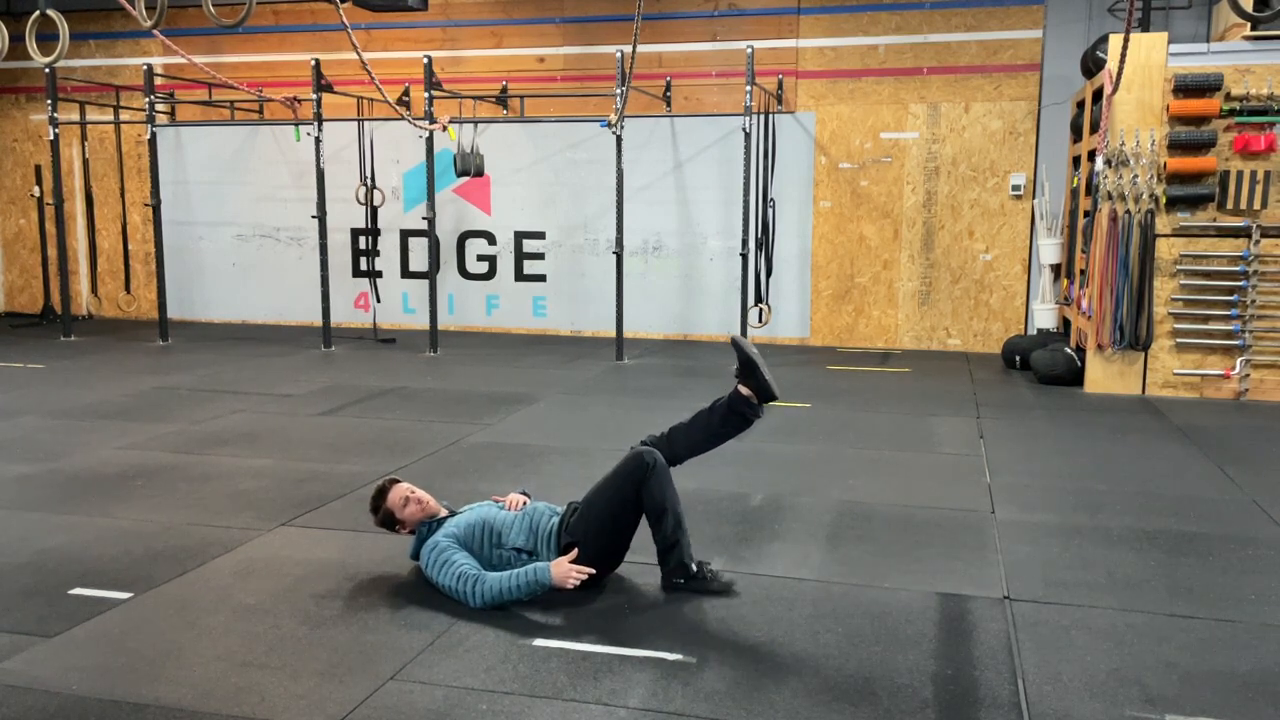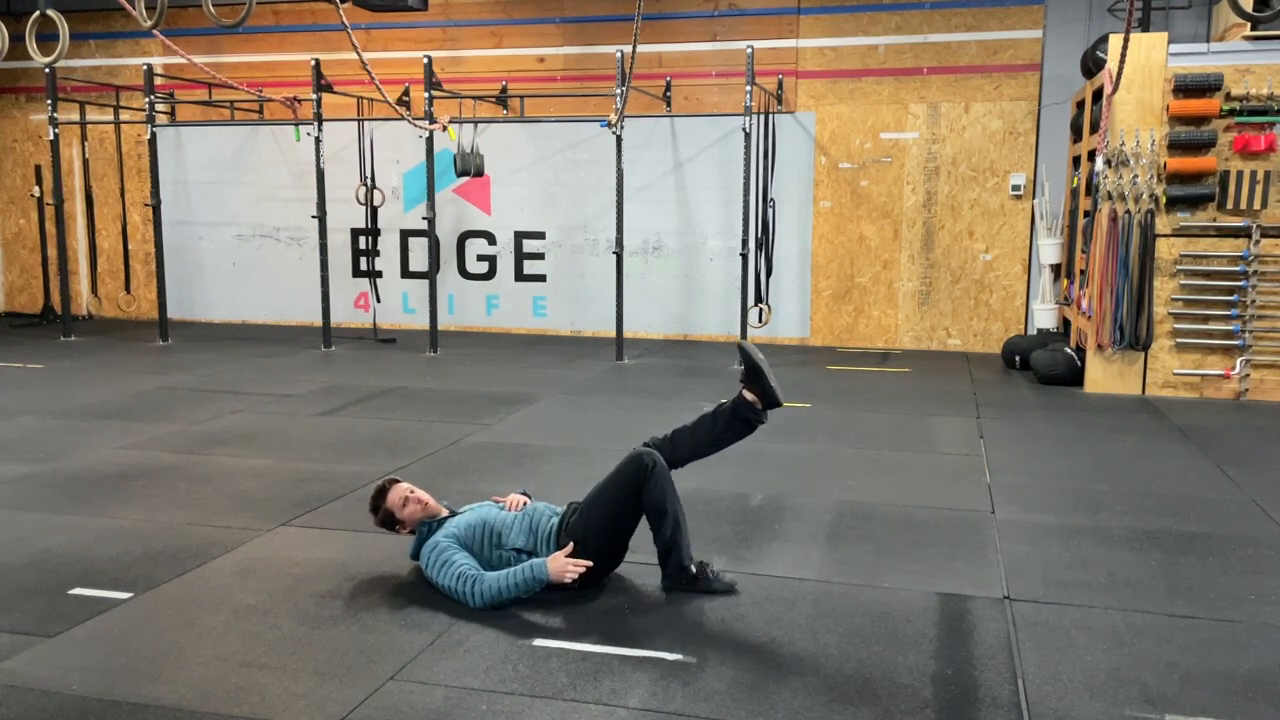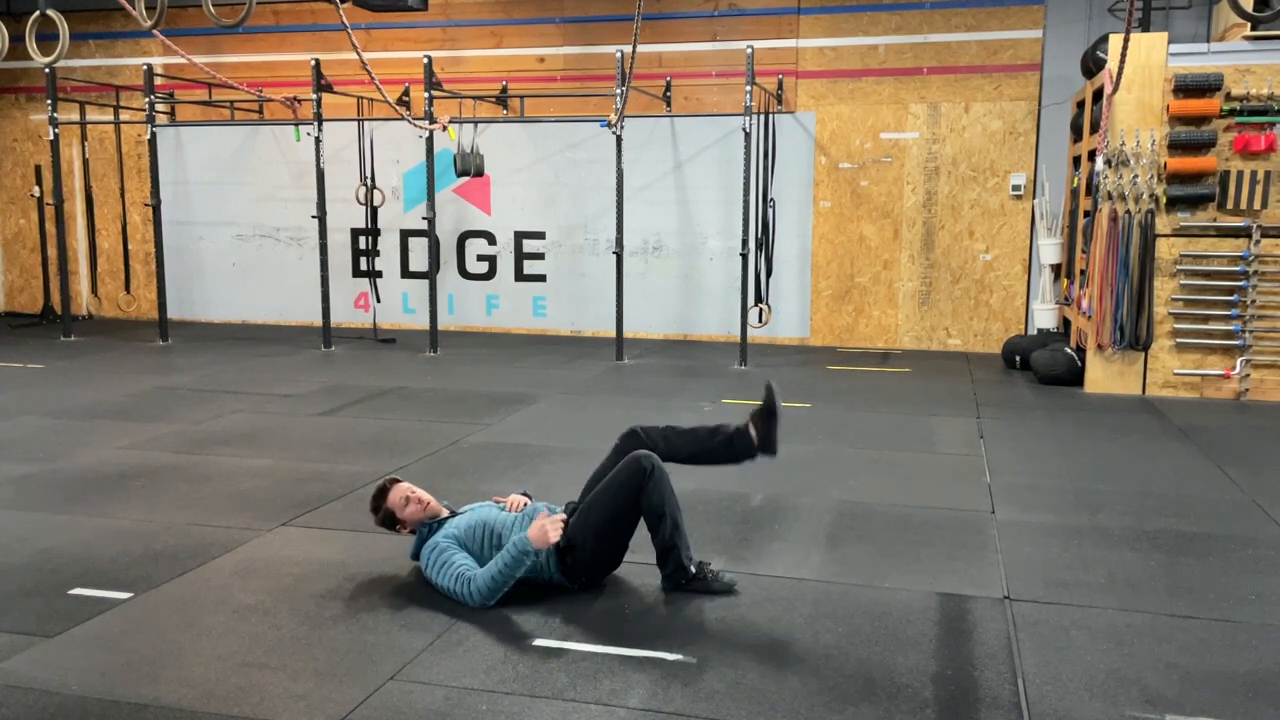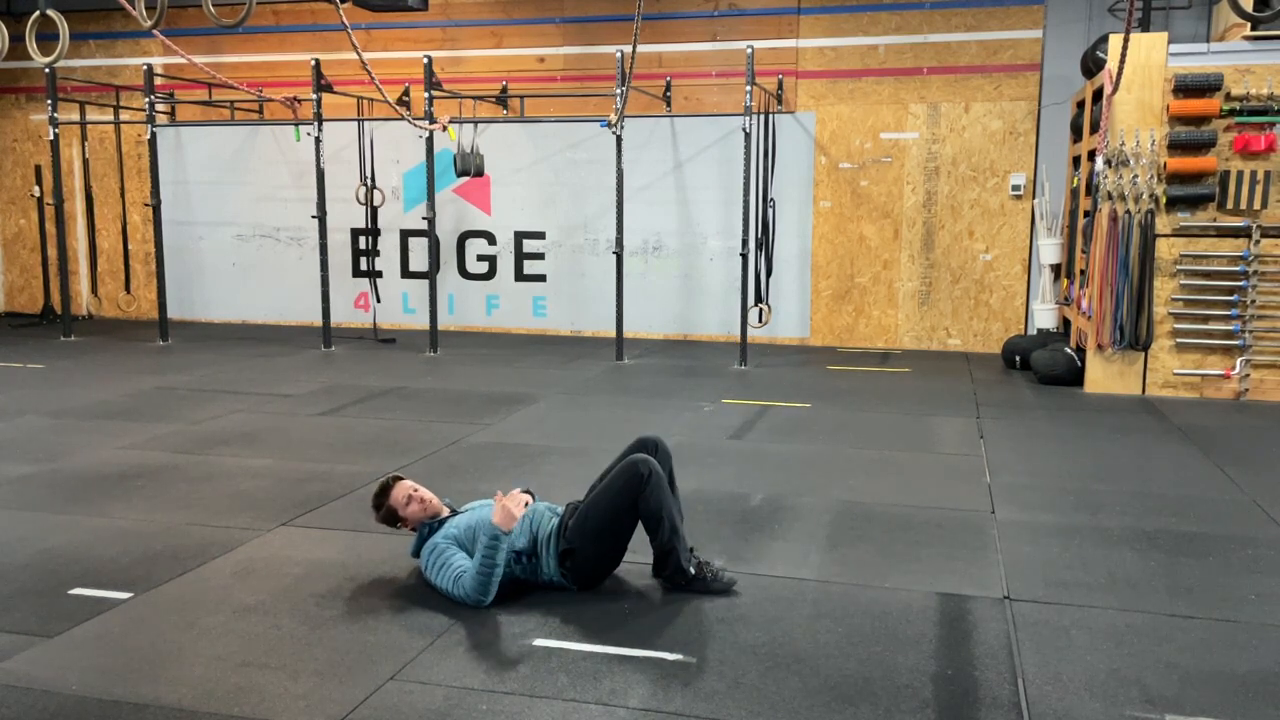
dt=0.4s
person 1, frame 1
left shoulder: (465, 515)
right shoulder: (436, 550)
right elbow: (478, 591)
left wrist: (519, 496)
right wrist: (545, 574)
left hip: (571, 523)
right hip: (576, 552)
left knee: (653, 450)
right knee: (644, 462)
left ankle: (746, 397)
right ankle: (680, 570)
person 1, frame 2
left shoulder: (465, 514)
right shoulder: (437, 550)
right elbow: (478, 590)
left wrist: (519, 496)
right wrist: (543, 570)
left hip: (572, 523)
right hip: (578, 553)
left knee: (655, 452)
right knee: (645, 464)
left ankle: (750, 403)
right ankle: (680, 572)
person 1, frame 3
left shoulder: (464, 515)
right shoulder: (437, 554)
right elbow: (480, 591)
left wrist: (518, 498)
right wrist: (528, 543)
left hip: (570, 524)
right hip: (574, 559)
left knee: (637, 441)
right knee: (644, 467)
left ankle: (747, 437)
right ankle: (682, 574)
person 1, frame 4
left shoulder: (467, 511)
right shoulder: (436, 550)
right elbow: (478, 593)
left wrist: (522, 496)
right wrist: (498, 529)
left hip: (569, 522)
right hip: (573, 557)
left knee: (650, 448)
right knee: (641, 469)
left ankle: (677, 556)
right ankle: (681, 573)
